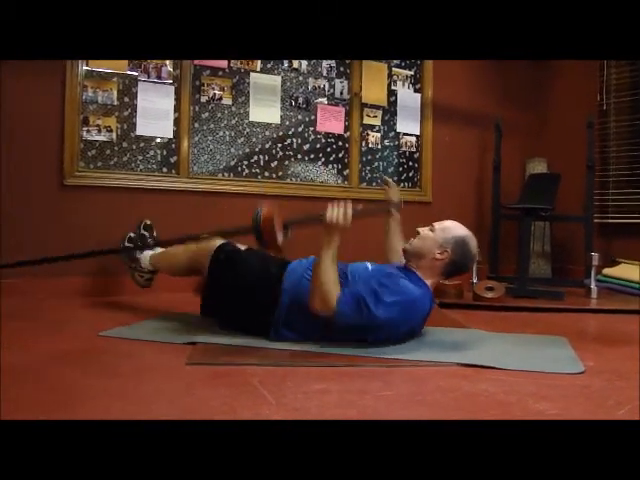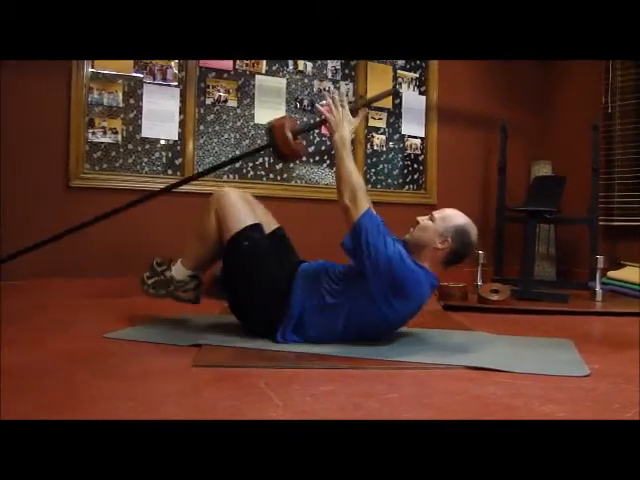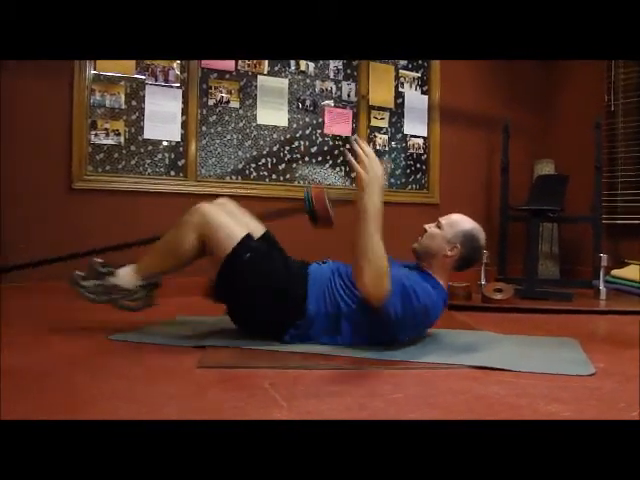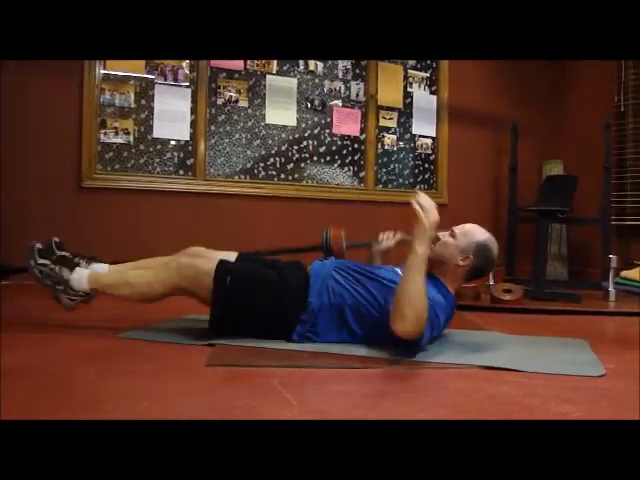
dt=0.3s
person 1, frame 1
left shoulder: (400, 297)
right shoulder: (411, 285)
left elbow: (321, 304)
left wrist: (330, 240)
right wrist: (394, 213)
left hip: (272, 307)
right hip: (286, 281)
left knee: (207, 247)
right knee: (223, 247)
left ankle: (147, 262)
right ankle: (158, 256)
person 1, frame 2
left shoulder: (399, 273)
right shoulder: (408, 269)
left elbow: (351, 202)
right elbow: (362, 208)
left wrist: (342, 136)
right wrist: (344, 140)
left hip: (279, 310)
right hip: (294, 284)
left knee: (226, 199)
right knee: (243, 204)
left ankle: (180, 277)
right ankle: (186, 275)
person 1, frame 3
left shoulder: (422, 299)
right shoulder: (420, 275)
left elbow: (370, 286)
left wrist: (370, 197)
right wrist: (369, 207)
left hip: (290, 309)
right hip: (301, 283)
left knee: (204, 215)
right knee: (220, 207)
left ankle: (129, 281)
right ankle: (135, 274)
person 1, frame 4
left shoulder: (434, 305)
right shoulder: (426, 288)
left elbow: (404, 326)
left wrist: (421, 245)
right wrist: (378, 257)
left hip: (293, 309)
right hip: (300, 282)
left knee: (184, 268)
right knee: (194, 254)
left ankle: (79, 281)
right ankle: (89, 274)
